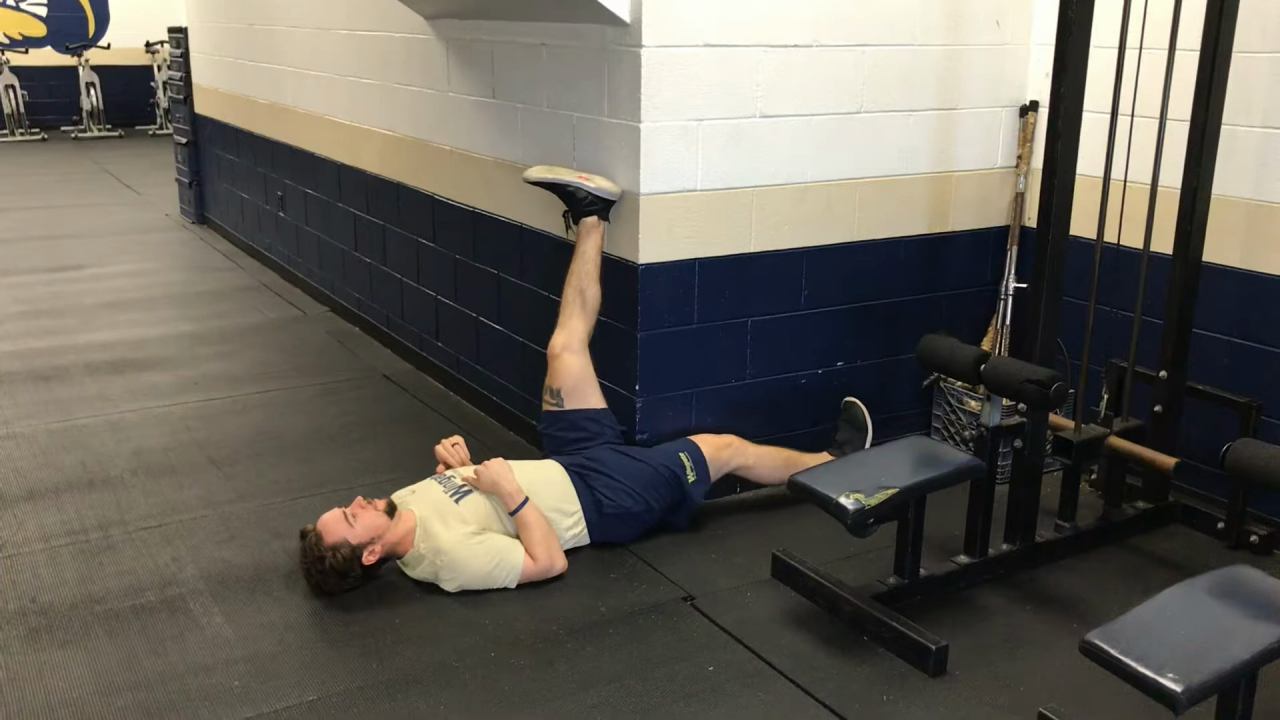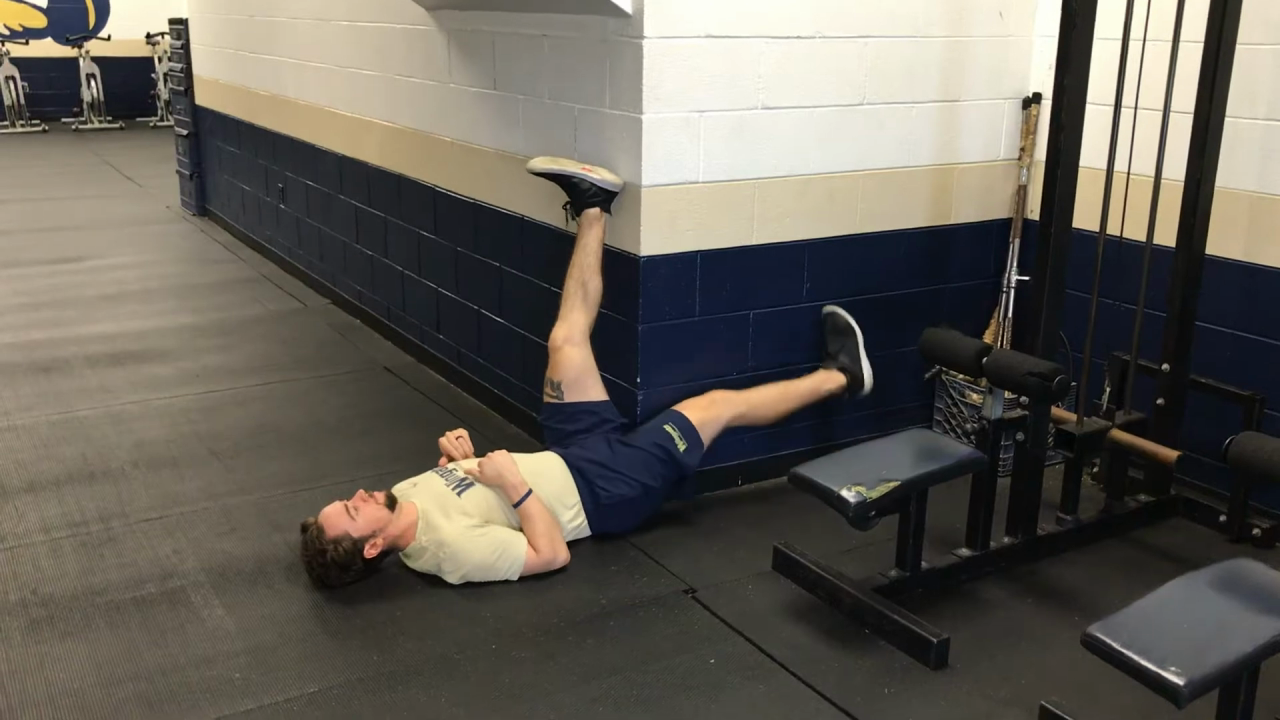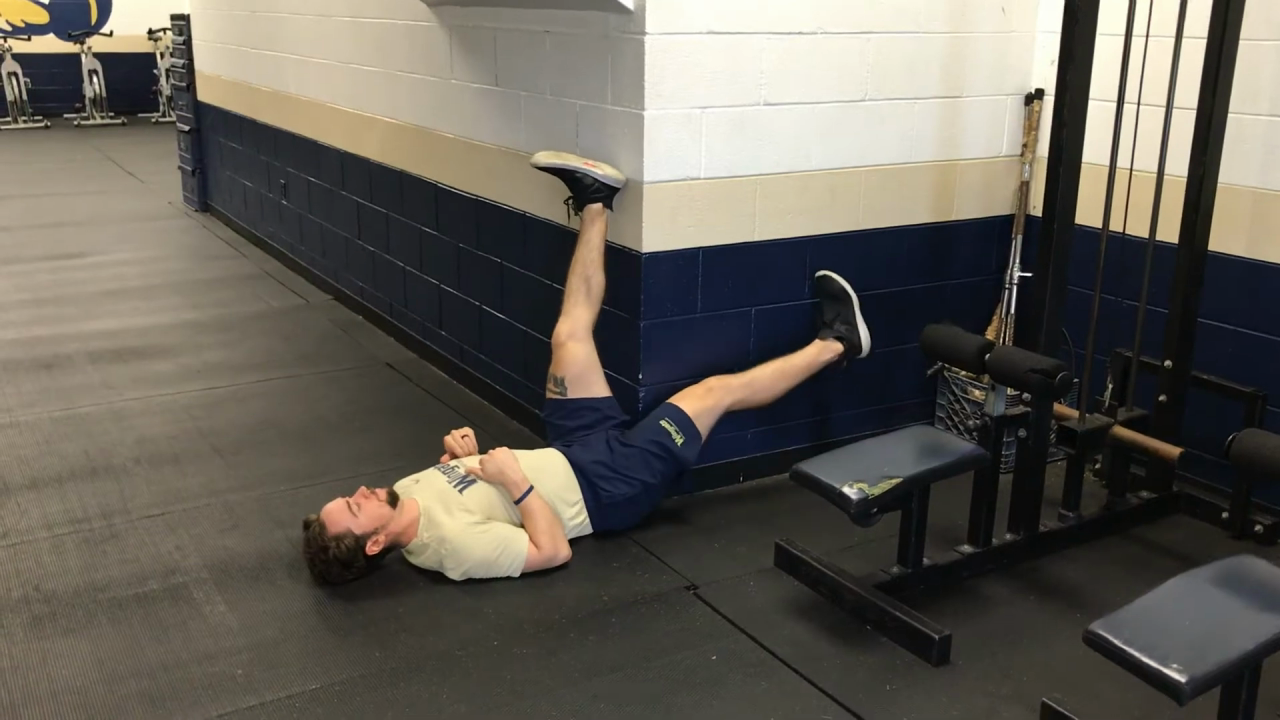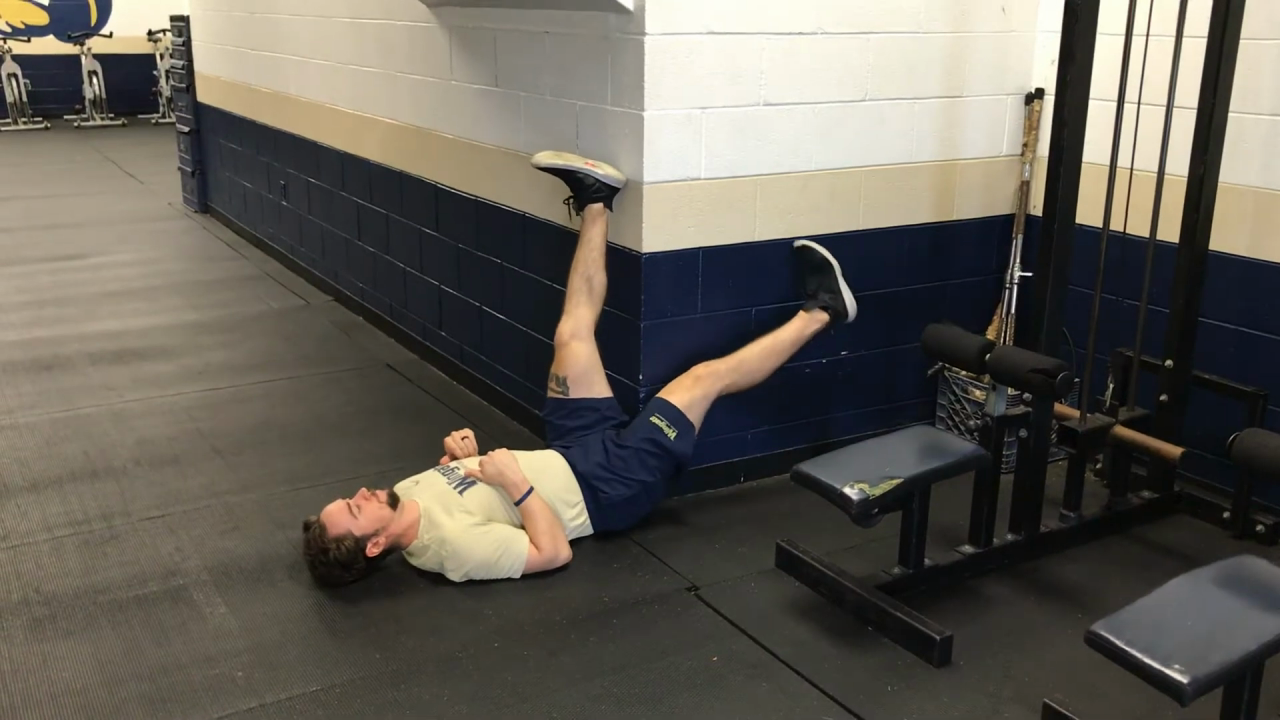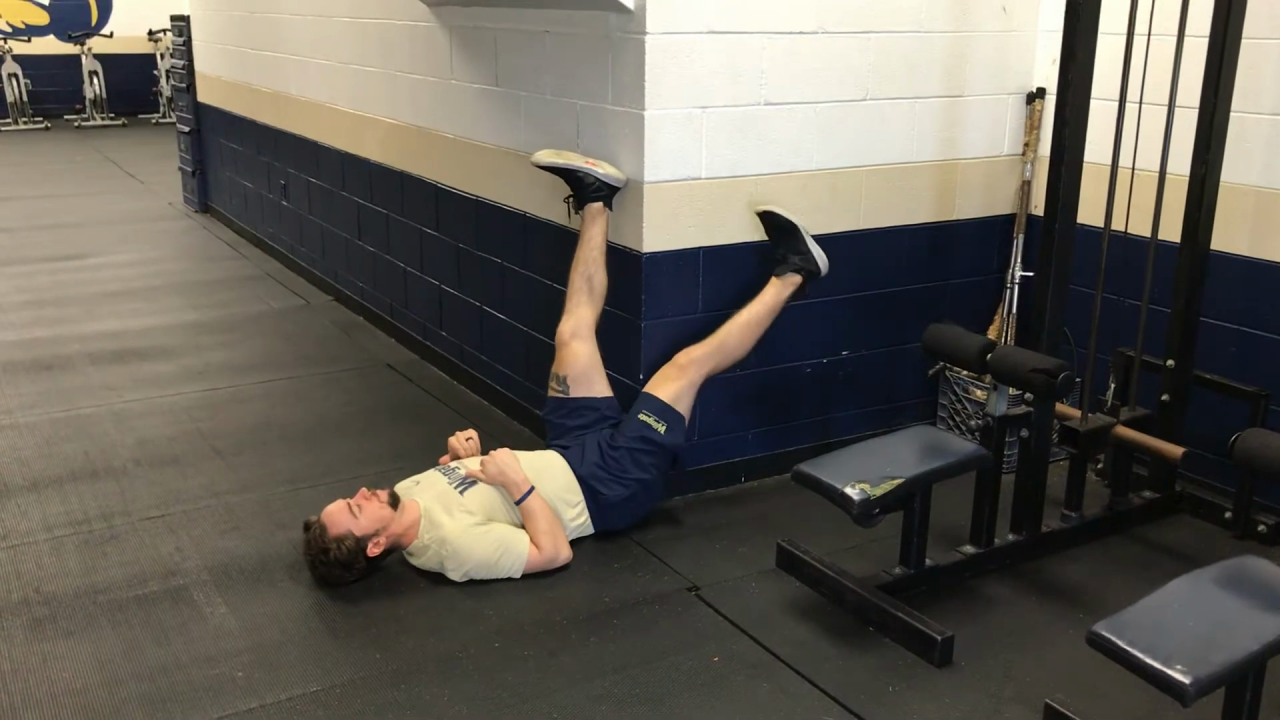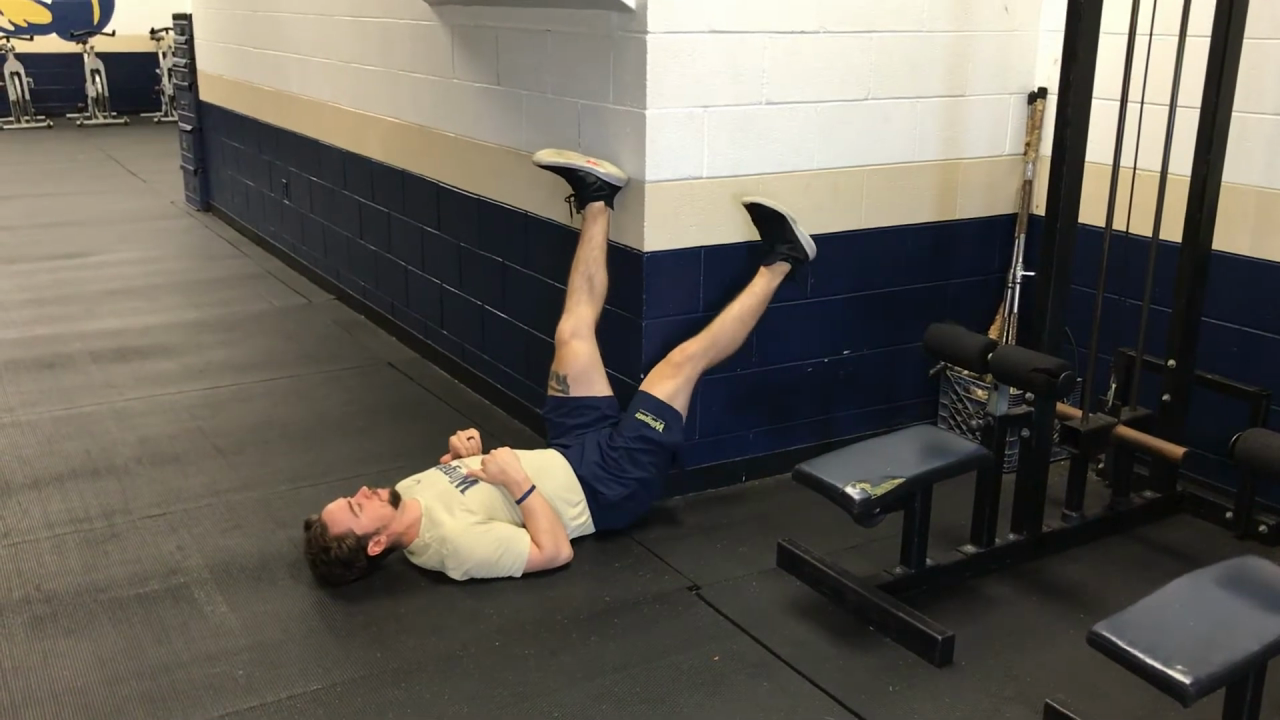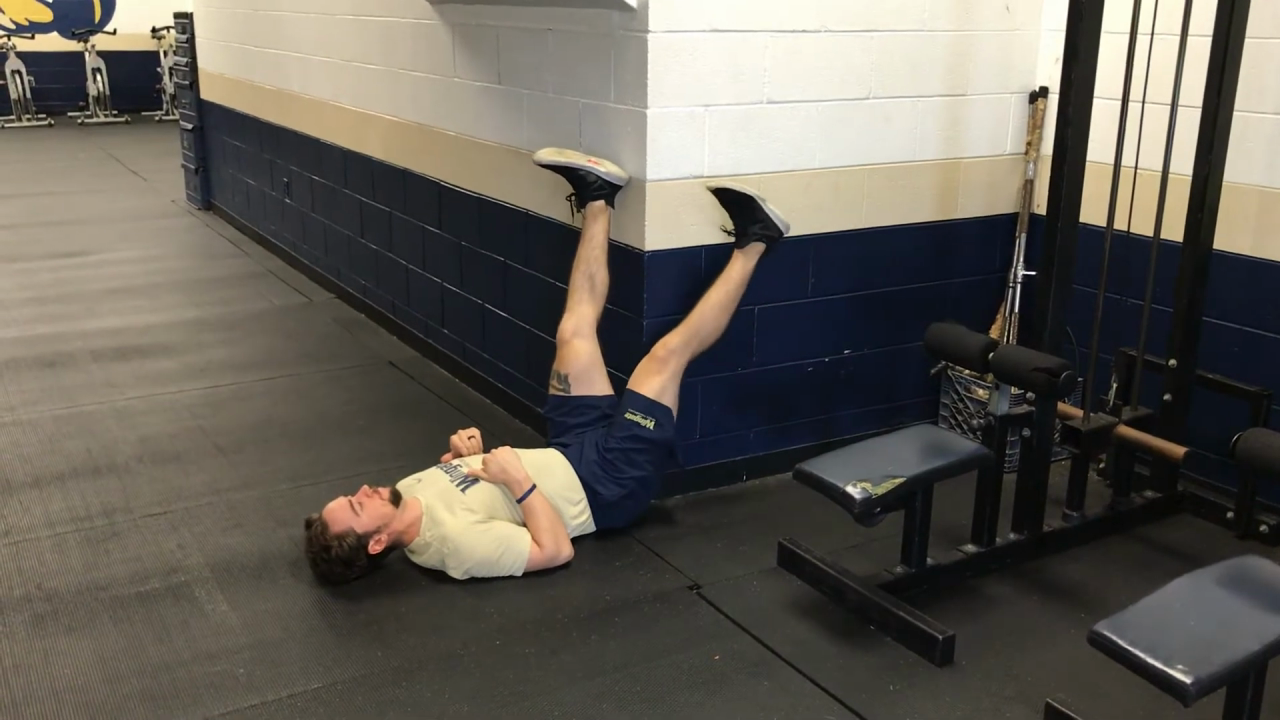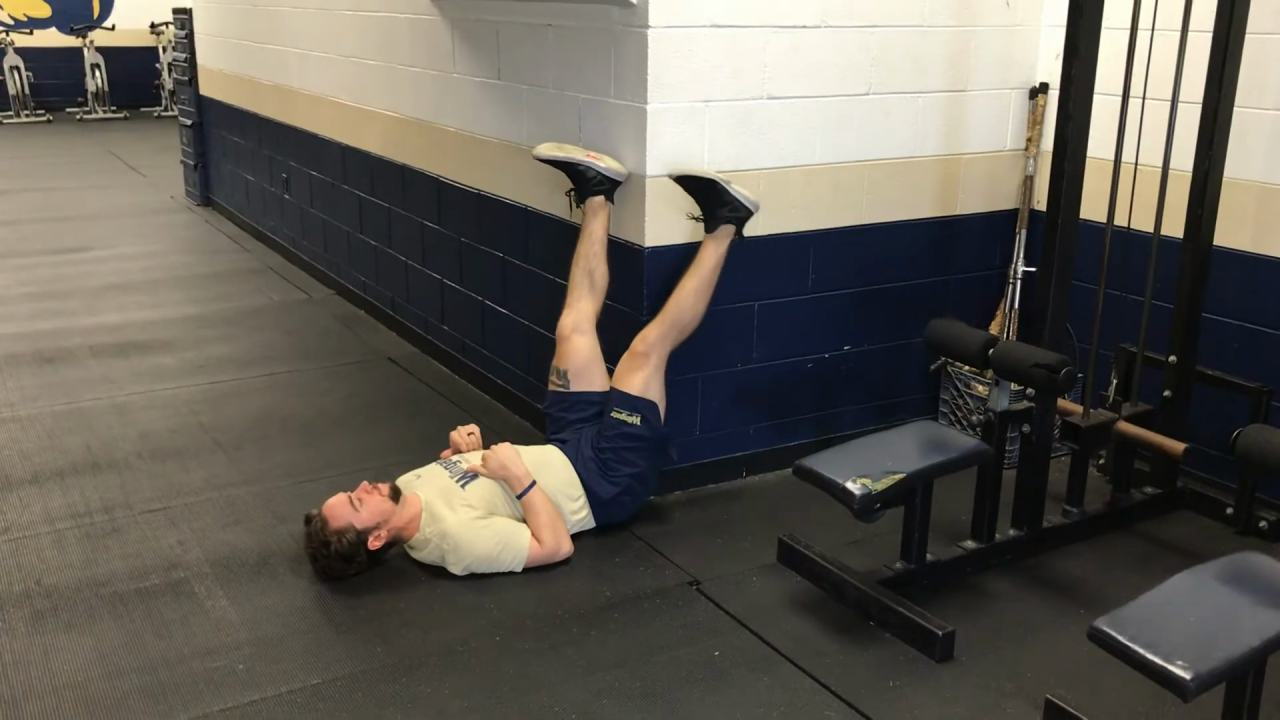
dt=0.4s
person 1, frame 1
left shoulder: (402, 510)
right shoulder: (447, 558)
right elbow: (549, 562)
left wrist: (455, 465)
right wrist: (509, 491)
left hip: (569, 465)
right hip: (601, 498)
left knee: (565, 346)
right knee: (728, 447)
left ankle: (589, 216)
right ankle: (836, 463)
person 1, frame 2
left shoulder: (406, 501)
right shoulder: (450, 551)
right elbow: (552, 554)
left wrist: (457, 458)
right wrist: (514, 483)
left hip: (570, 457)
right hip: (603, 489)
left knee: (566, 339)
right knee: (722, 402)
left ankle: (591, 208)
right ankle: (840, 374)
person 1, frame 3
left shoulder: (409, 496)
right shoulder: (449, 546)
right elbow: (551, 552)
left wrist: (461, 454)
right wrist: (514, 480)
left hip: (573, 454)
right hip: (605, 487)
left knee: (570, 335)
right knee: (718, 390)
left ankle: (593, 203)
right ankle: (834, 342)
person 1, frame 4
left shoulder: (409, 497)
right shoulder: (450, 548)
right elbow: (553, 552)
left wrist: (459, 456)
right wrist: (515, 482)
left hip: (573, 454)
right hip: (608, 486)
right knee: (707, 375)
left ankle: (594, 203)
right ankle: (818, 312)
person 1, frame 5
left shoulder: (409, 498)
right shoulder: (449, 546)
right elbow: (554, 552)
left wrist: (463, 456)
right wrist: (517, 482)
left hip: (572, 455)
right hip: (609, 486)
right knee: (689, 363)
left ankle: (594, 202)
right ankle: (788, 276)
person 1, frame 6
left shoulder: (409, 496)
right shoulder: (451, 546)
right elbow: (554, 552)
left wrist: (463, 456)
right wrist: (517, 481)
left hip: (573, 454)
right hip: (610, 485)
right knee: (684, 359)
left ankle: (596, 201)
right ankle: (776, 264)
person 1, frame 7
left shoulder: (410, 495)
right shoulder: (451, 544)
right elbow: (555, 550)
left wrist: (464, 456)
right wrist: (517, 480)
left hip: (570, 454)
right hip: (609, 484)
right knee: (667, 353)
left ankle: (596, 200)
right ankle: (750, 245)
person 1, frame 8
left shoulder: (412, 489)
right shoulder: (452, 540)
right elbow: (555, 546)
left wrist: (464, 451)
right wrist: (518, 476)
left hip: (568, 451)
right hip: (607, 482)
right knee: (647, 348)
left ankle: (596, 196)
right ankle: (720, 228)
